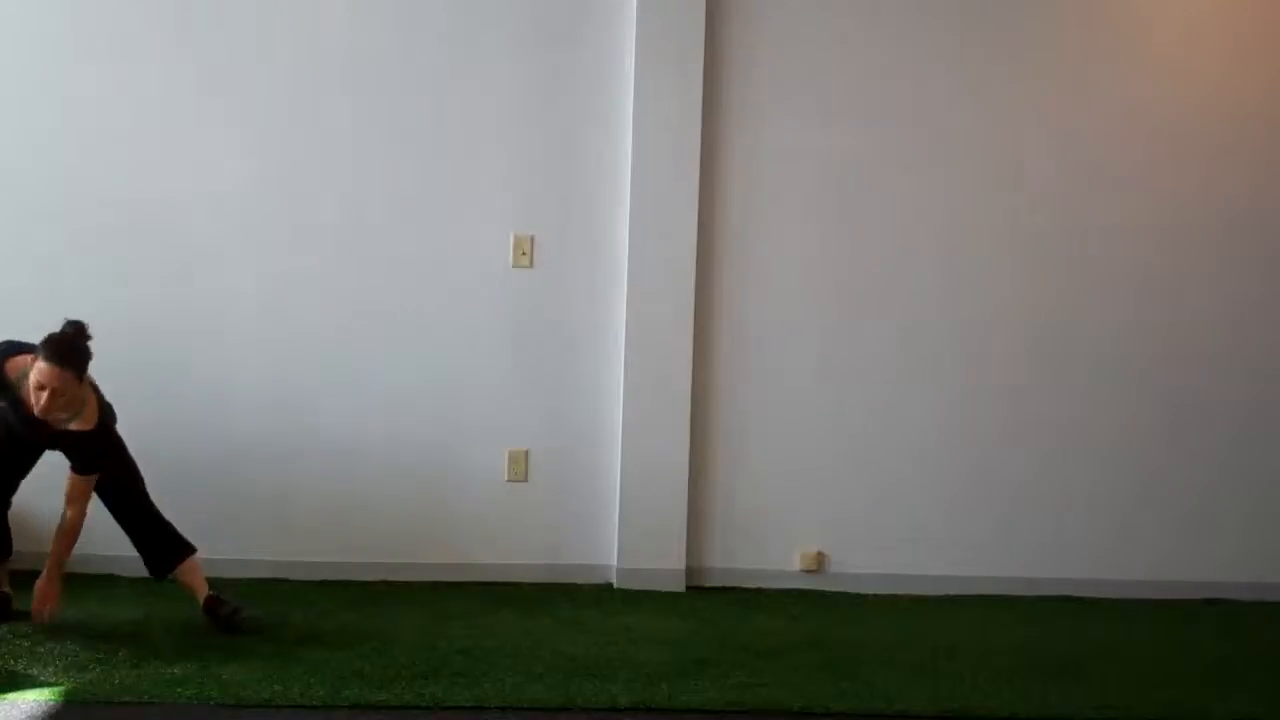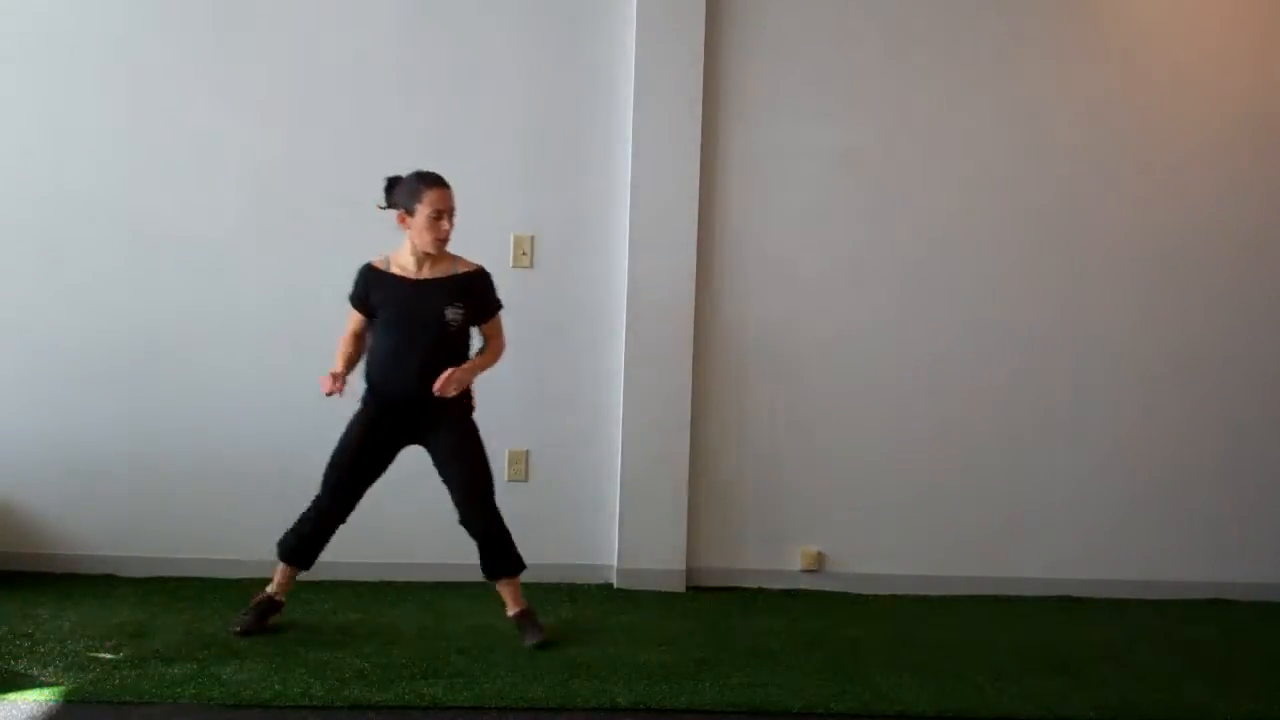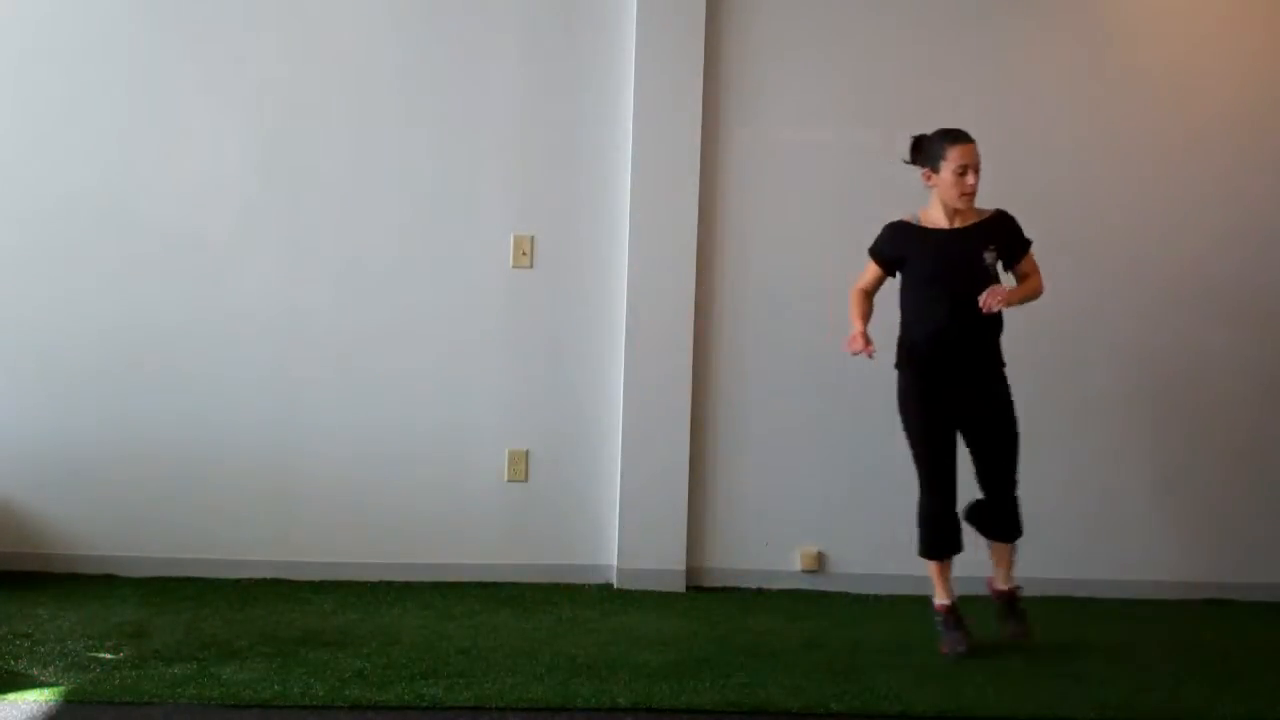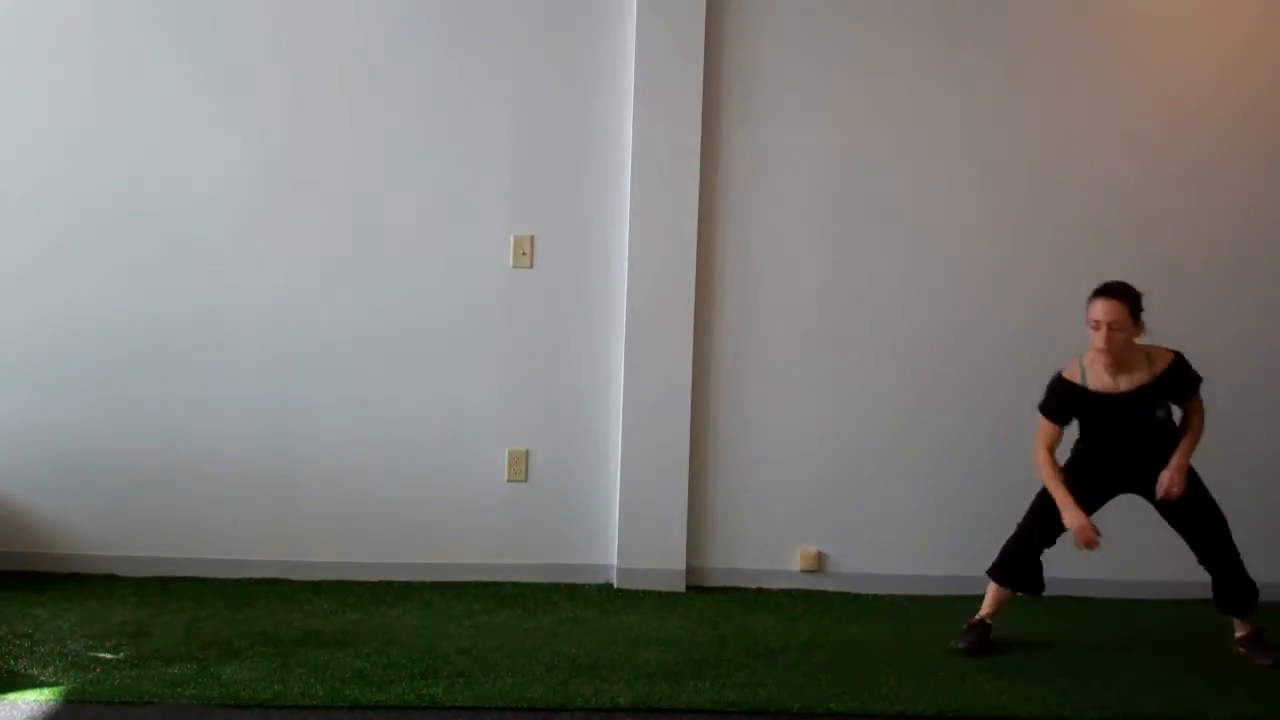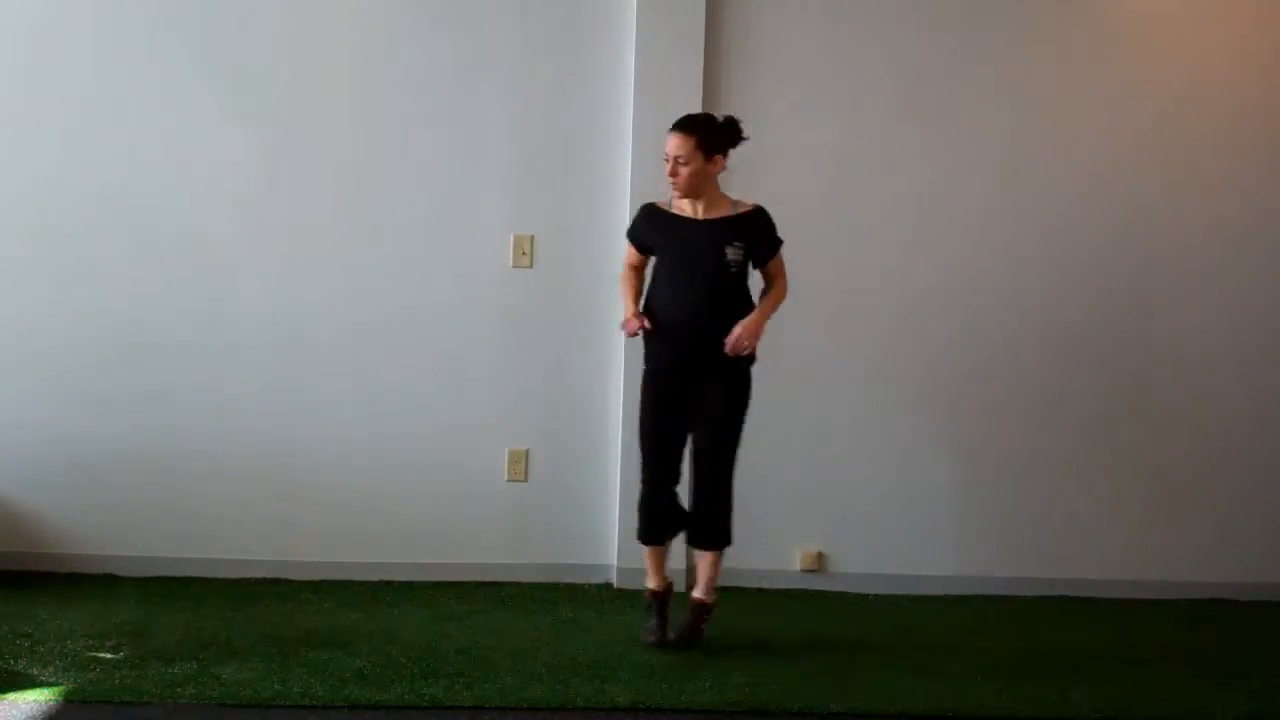
dt=1s
person 1, frame 1
left shoulder: (89, 421)
left elbow: (75, 508)
left wrist: (51, 578)
left hip: (83, 436)
left knee: (138, 512)
left ankle: (208, 598)
person 1, frame 2
left shoulder: (469, 279)
right shoulder: (374, 277)
left elbow: (494, 341)
right elbow: (355, 333)
left wrist: (470, 369)
right wrist: (340, 370)
left hip: (446, 416)
right hip: (383, 409)
left knee: (479, 511)
right knee: (330, 504)
left ankle: (518, 608)
right ankle: (272, 596)
person 1, frame 3
left shoulder: (997, 227)
right shoulder: (901, 234)
left elbow: (1035, 283)
right elbow: (863, 289)
left wrist: (1010, 295)
right wrist: (859, 328)
left hip: (981, 372)
right hip: (921, 373)
left knee: (1000, 480)
right knee: (937, 485)
left ankle: (1003, 586)
right ankle: (944, 604)
person 1, frame 4
left shoulder: (1170, 367)
right shoulder: (1071, 383)
left elbow: (1194, 412)
right elbow: (1044, 452)
left wrist: (1179, 463)
right wrist: (1069, 509)
left hip: (1156, 464)
right hip: (1093, 464)
left knee: (1217, 546)
right knee: (1032, 534)
left ankle: (1245, 633)
right ankle: (983, 620)
person 1, frame 5
left shoulder: (751, 222)
right shoulder: (655, 220)
left elbow: (777, 283)
right elbow: (632, 268)
left wrist: (755, 321)
right wrist: (631, 307)
left hip: (726, 366)
right hip: (671, 360)
left knee: (711, 476)
right knee: (659, 474)
left ankle: (703, 599)
right ankle: (656, 589)
